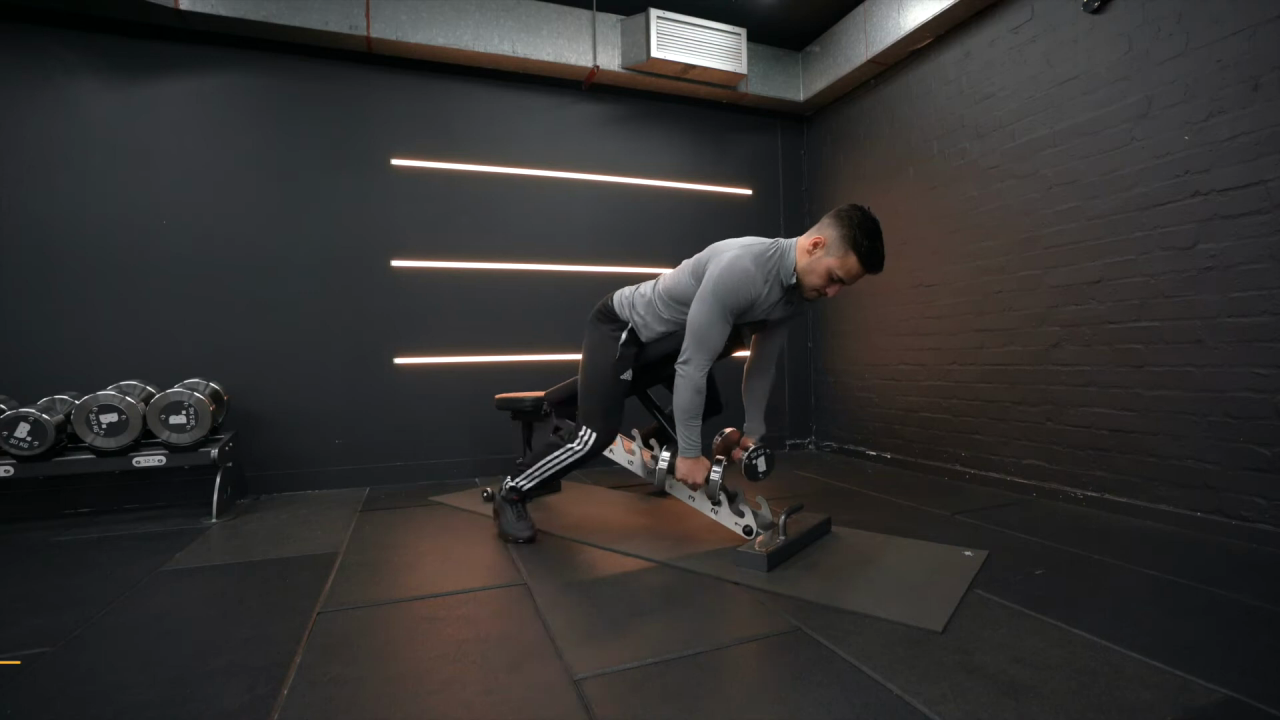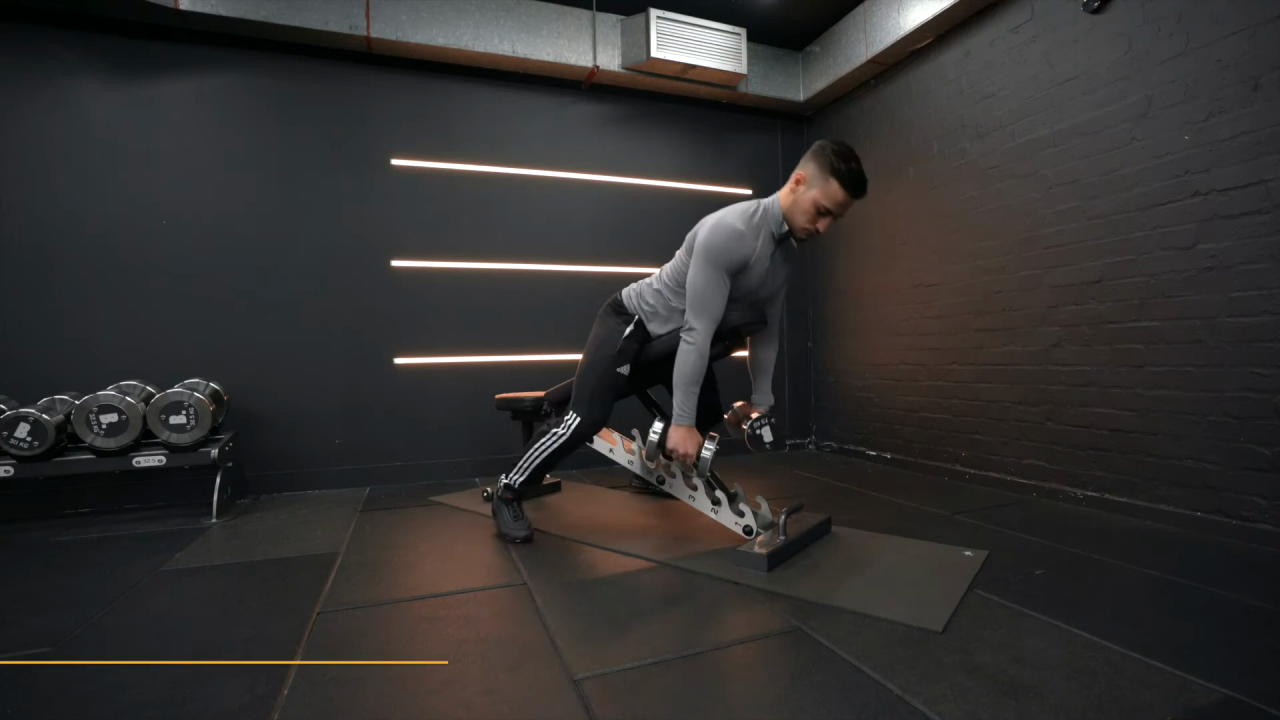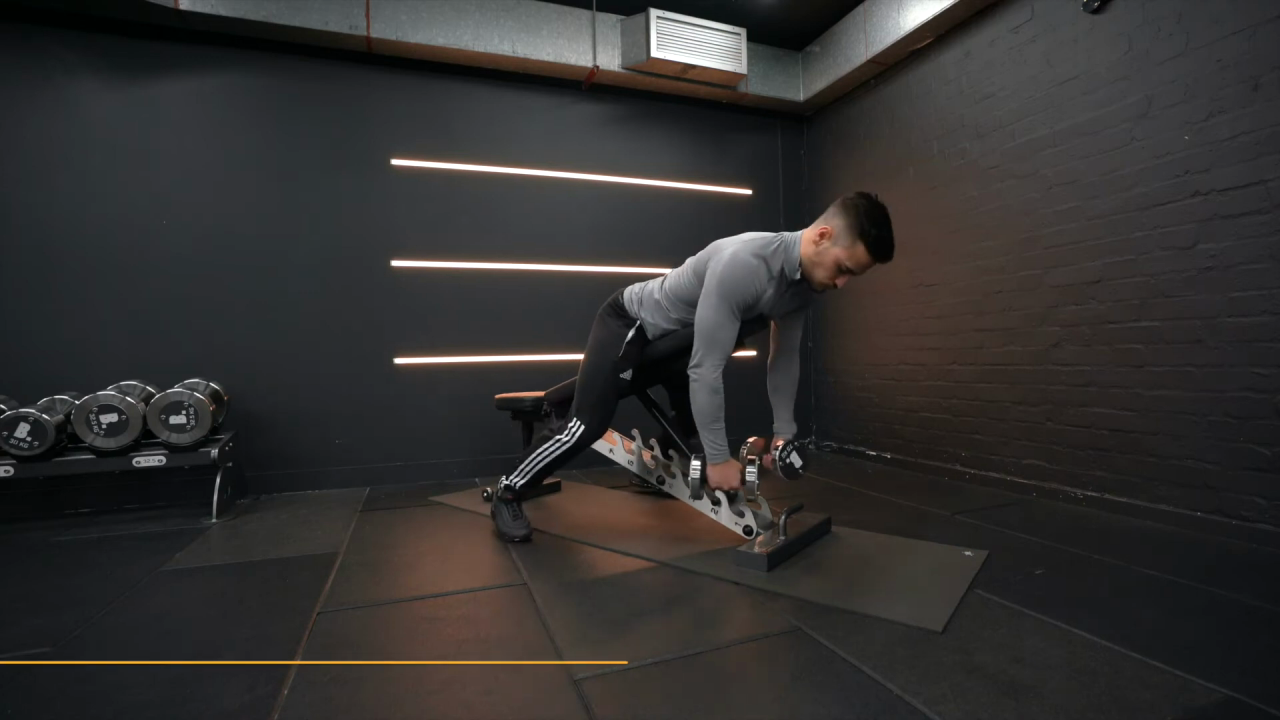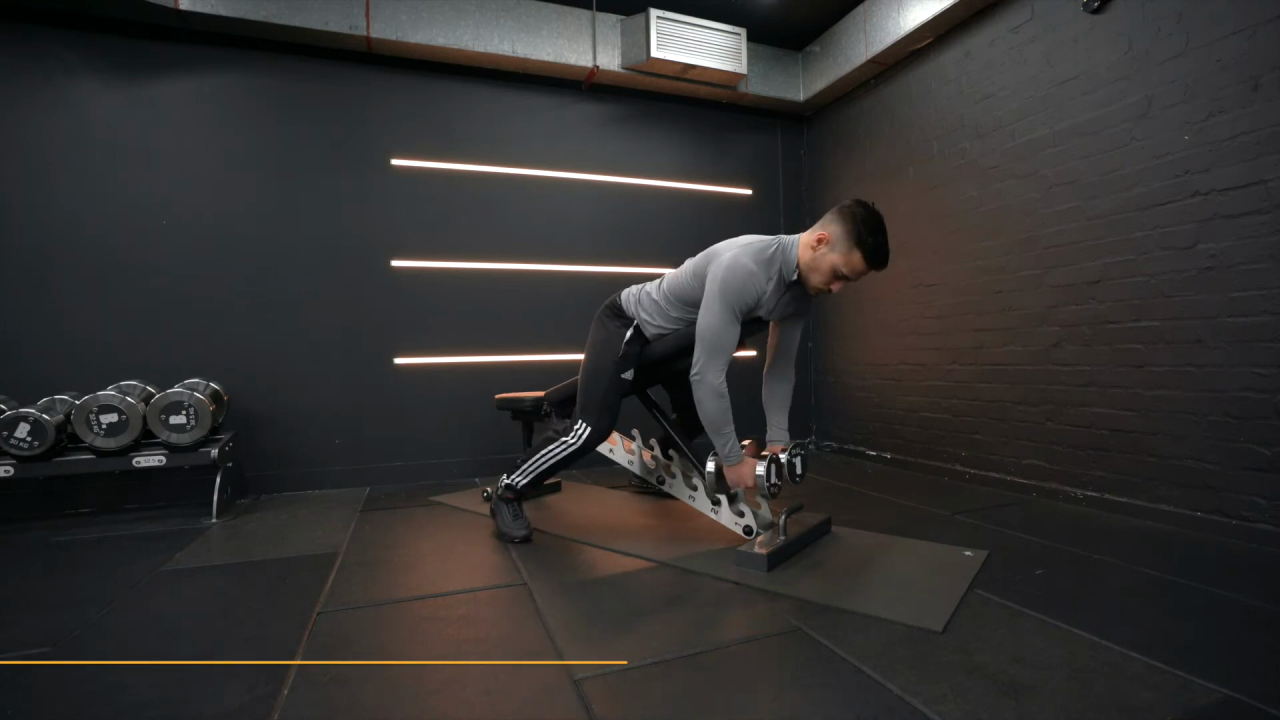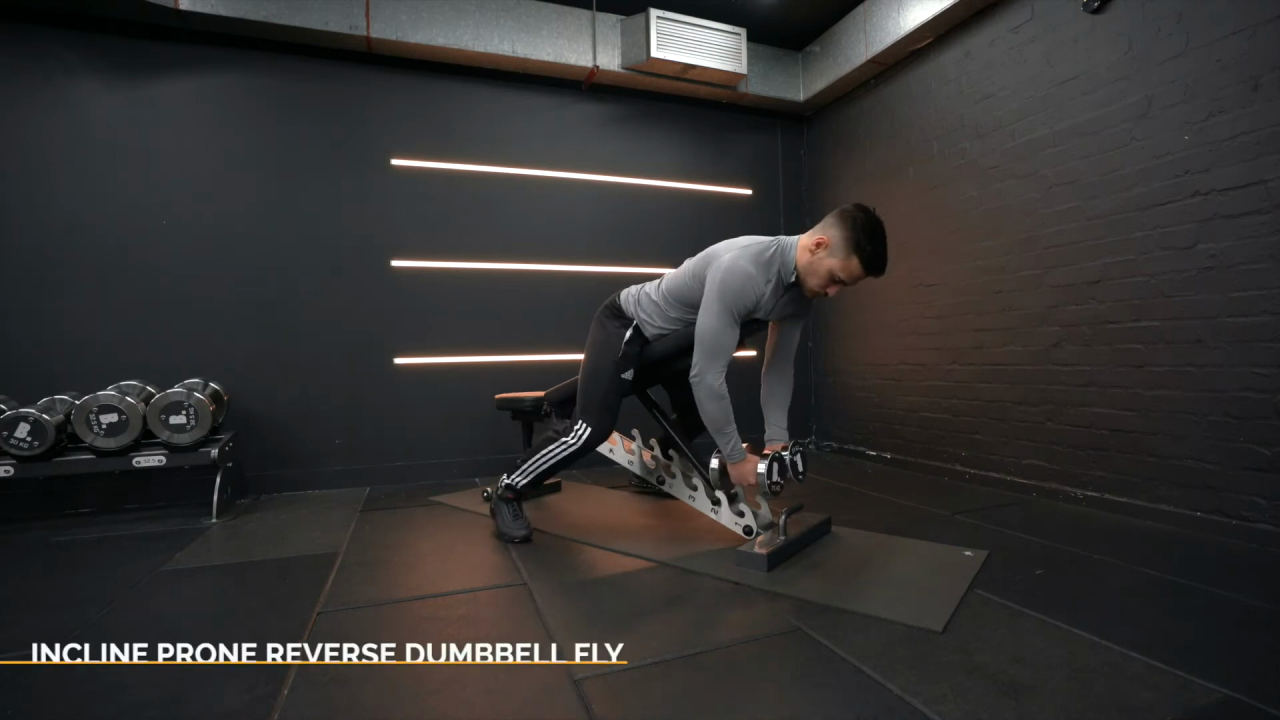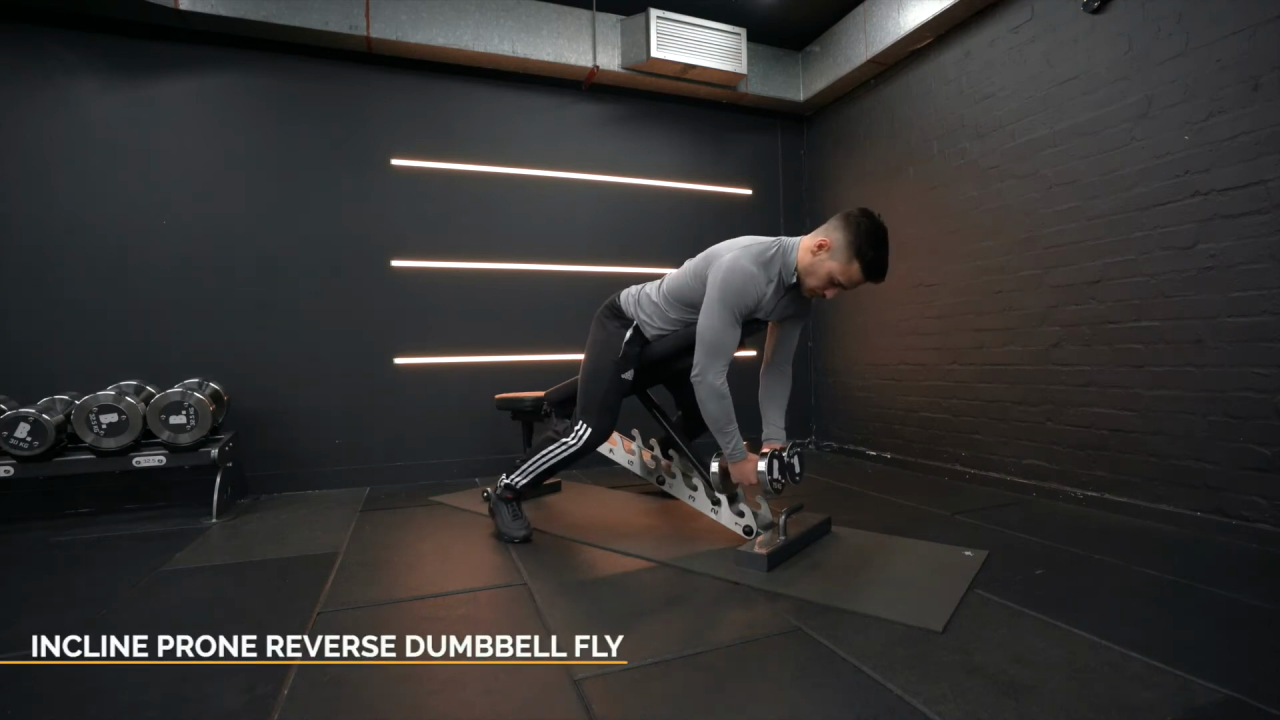
dt=0.5s
person 1, frame 1
left shoulder: (792, 293)
right shoulder: (741, 269)
left elbow: (762, 362)
right elbow: (693, 366)
left wrist: (752, 432)
right wrist: (689, 453)
left hip: (663, 335)
right hip: (620, 325)
left knee: (703, 406)
right knee: (597, 433)
right ankle: (512, 494)
person 1, frame 2
left shoulder: (785, 251)
right shoulder: (729, 230)
left elbow: (765, 329)
right elbow: (697, 332)
left wrist: (761, 401)
right wrist: (681, 422)
left hip: (673, 333)
right hip: (632, 320)
left knee: (708, 416)
right knee: (587, 419)
right ankle: (509, 491)
person 1, frame 3
left shoulder: (803, 284)
right shoulder: (742, 265)
left elbow: (785, 358)
right elbow: (706, 368)
left wrist: (783, 431)
right wrist: (719, 459)
left hip: (674, 334)
right hip: (629, 323)
left knee: (699, 416)
right knee: (587, 425)
right ankle: (508, 494)
person 1, frame 4
left shoulder: (800, 288)
right shoulder: (742, 268)
left elbow: (781, 365)
right elbow: (708, 373)
left wrist: (778, 439)
right wrist: (732, 460)
left hip: (672, 335)
right hip: (628, 324)
left knee: (699, 415)
right knee: (592, 428)
right ankle: (508, 492)
person 1, frame 5
left shoulder: (799, 291)
right shoulder: (741, 270)
left elbow: (779, 365)
right elbow: (707, 375)
left wrist: (776, 438)
right wrist: (736, 457)
left hip: (671, 335)
right hip: (627, 323)
left knee: (700, 413)
right knee: (593, 428)
right ankle: (507, 492)
person 1, frame 6
left shoulder: (800, 290)
right shoulder: (743, 269)
left elbow: (777, 366)
right elbow: (708, 374)
left wrist: (774, 439)
right wrist: (737, 457)
left hip: (672, 334)
right hip: (628, 324)
left knee: (704, 412)
right knee: (592, 429)
right ankle: (507, 492)
